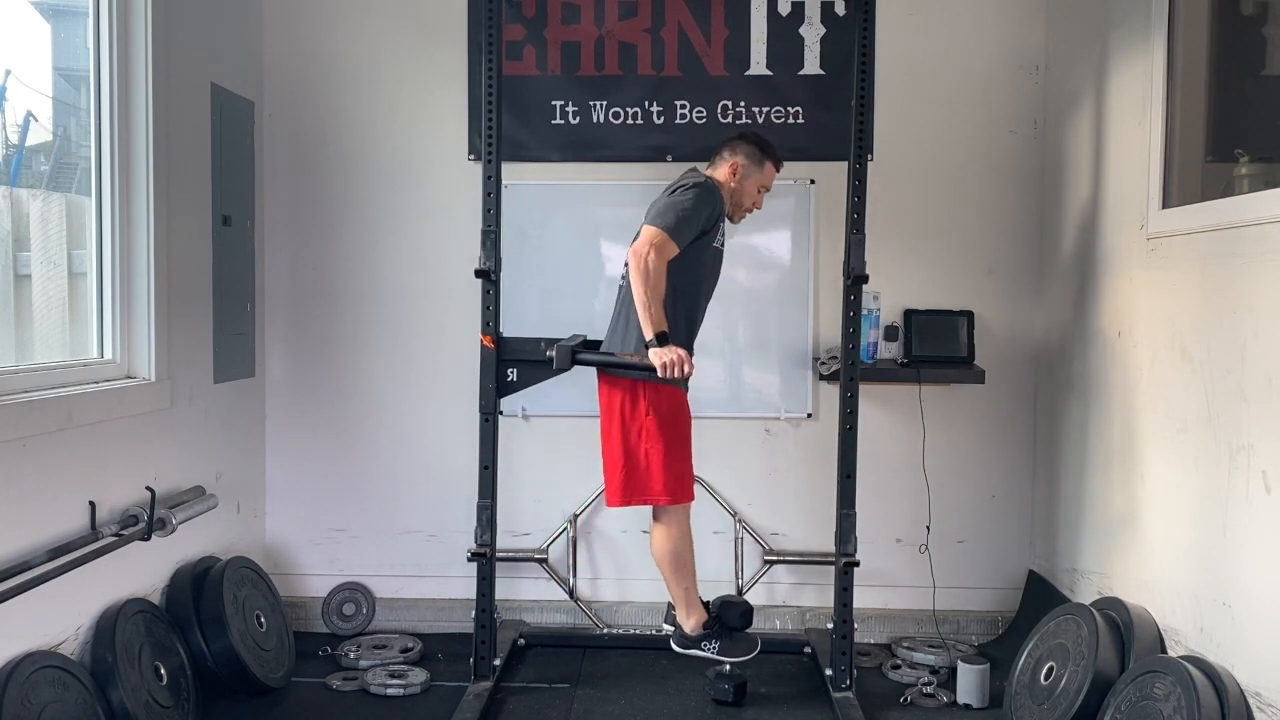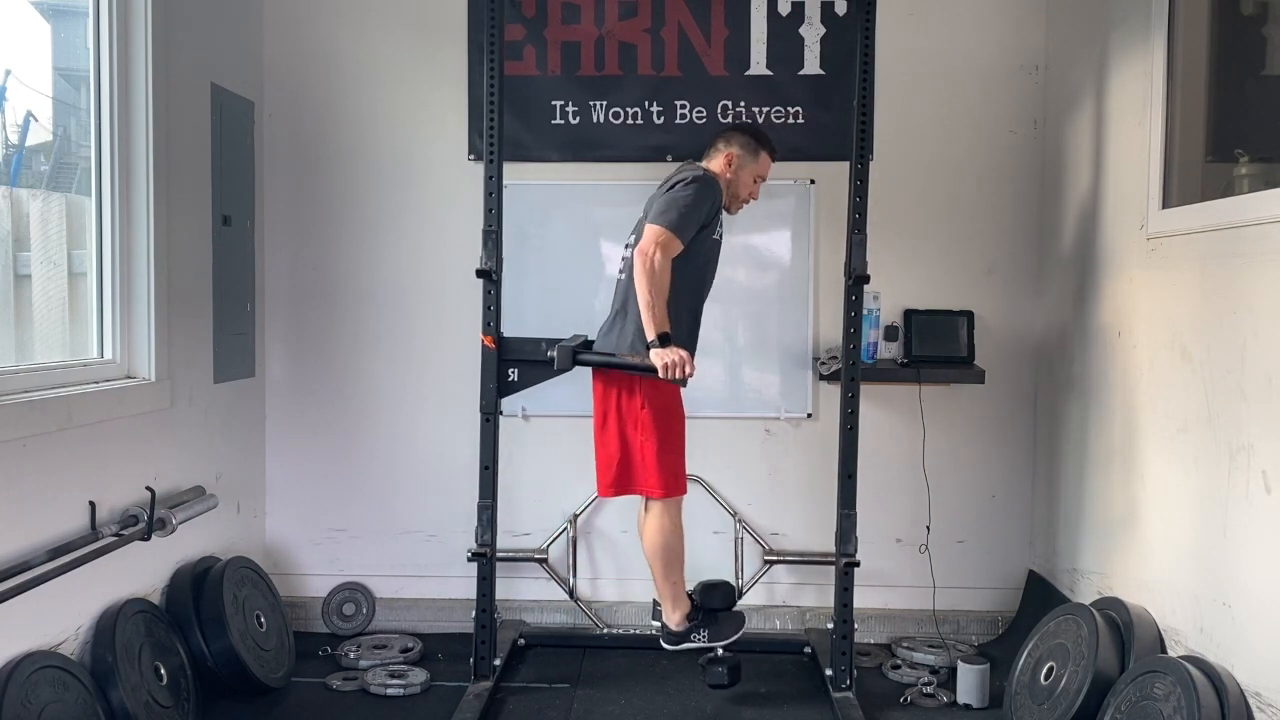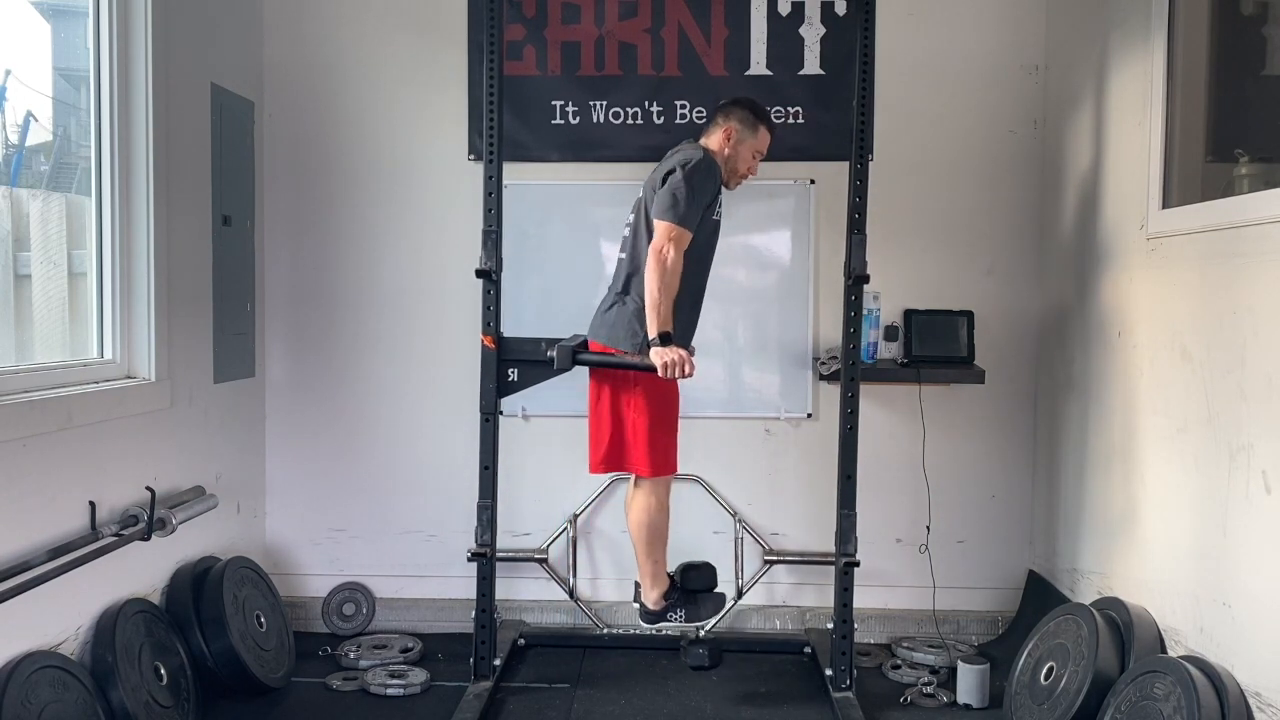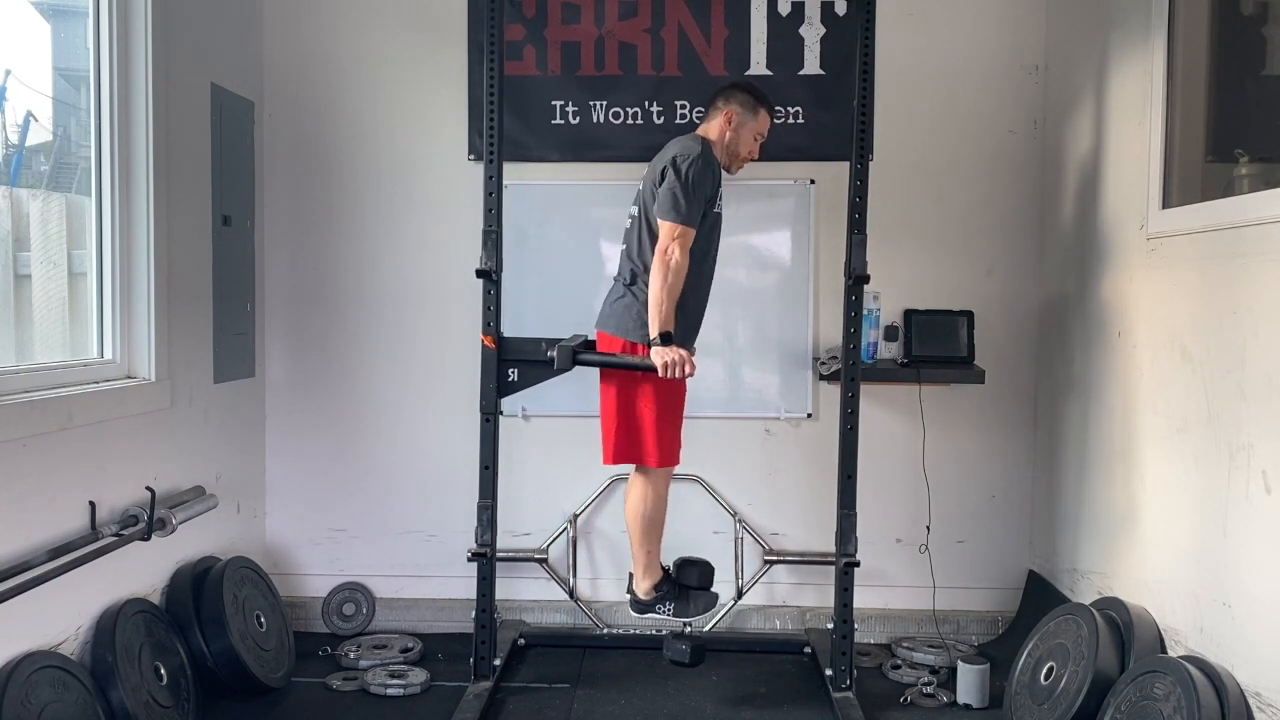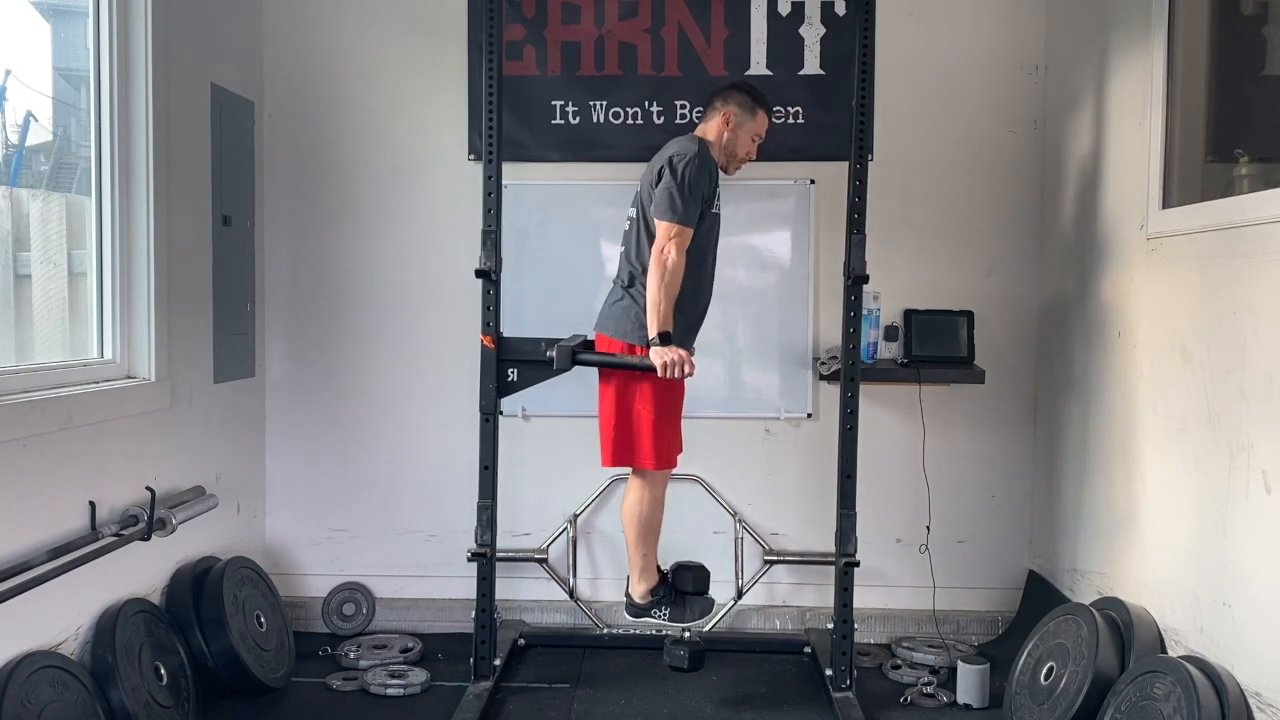
dt=0.3s
person 1, frame 1
left shoulder: (701, 208)
right shoulder: (700, 193)
right elbow: (645, 254)
right wrist: (658, 341)
left hip: (650, 369)
right hip: (645, 370)
left knee: (670, 498)
right knee: (671, 502)
left ankle: (684, 604)
right ankle: (692, 625)
person 1, frame 2
left shoulder: (691, 192)
right shoulder: (699, 185)
right elbow: (650, 254)
right wrist: (661, 340)
left hip: (641, 359)
right hip: (640, 361)
left knee: (660, 491)
right knee: (664, 493)
left ankle: (672, 600)
right ankle: (677, 619)
person 1, frame 3
left shoulder: (687, 169)
right shoulder: (698, 166)
right elbow: (664, 251)
left wrist: (659, 338)
right wrist: (662, 339)
left hip: (628, 339)
right hip: (635, 343)
left knee: (651, 473)
right knee: (653, 474)
left ankle: (655, 581)
right ankle: (657, 598)
person 1, frame 4
left shoulder: (687, 160)
right shoulder: (695, 159)
right elbow: (670, 252)
left wrist: (664, 337)
right wrist: (661, 340)
left hip: (643, 332)
right hip: (641, 334)
left knee: (654, 465)
right knee: (653, 466)
left ankle: (650, 575)
right ankle: (647, 588)
person 1, frame 5
left shoulder: (687, 162)
right shoulder: (691, 159)
right elbow: (667, 251)
left wrist: (663, 337)
right wrist: (661, 339)
left hip: (643, 334)
right hip: (641, 336)
left knee: (653, 467)
right knee: (650, 468)
left ankle: (646, 577)
right ankle: (643, 592)
